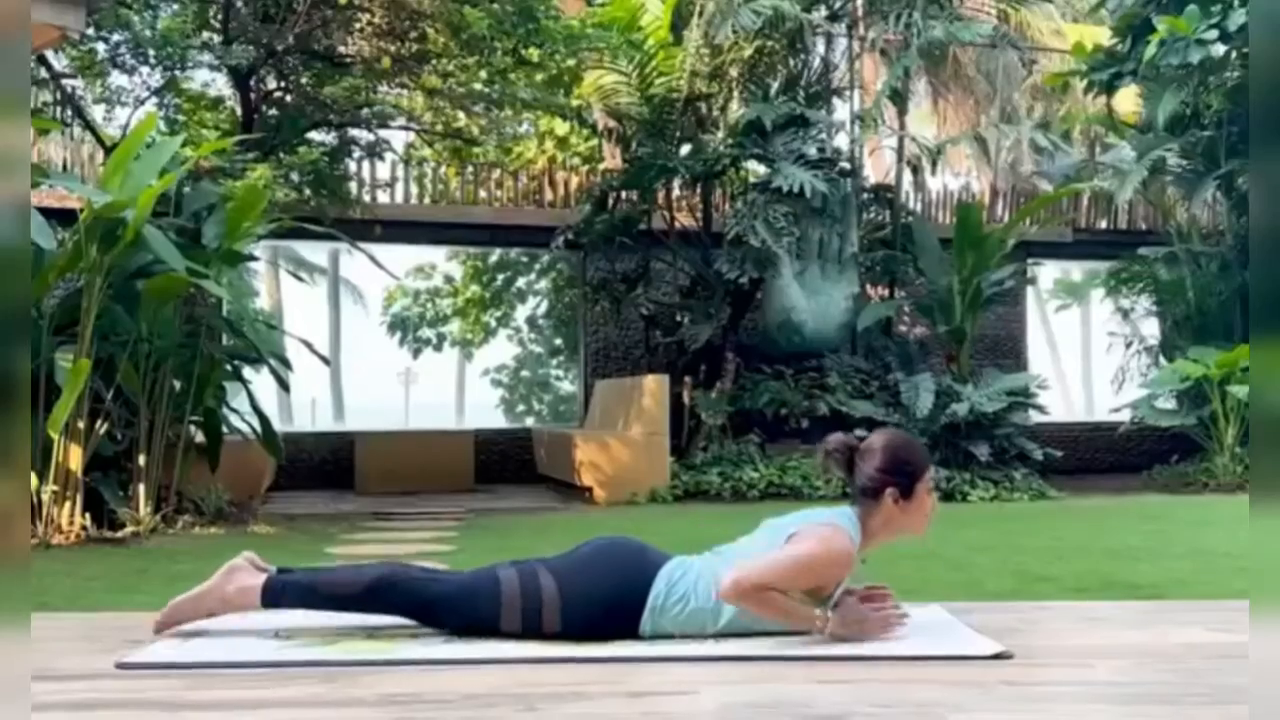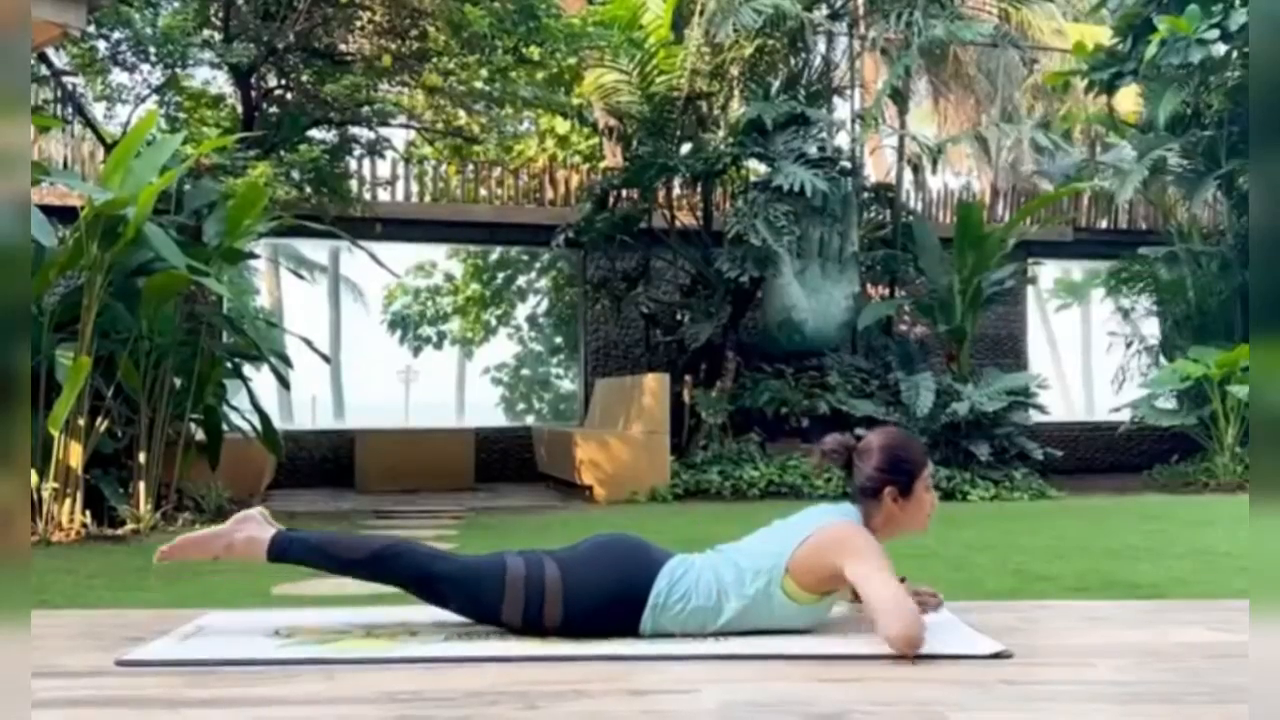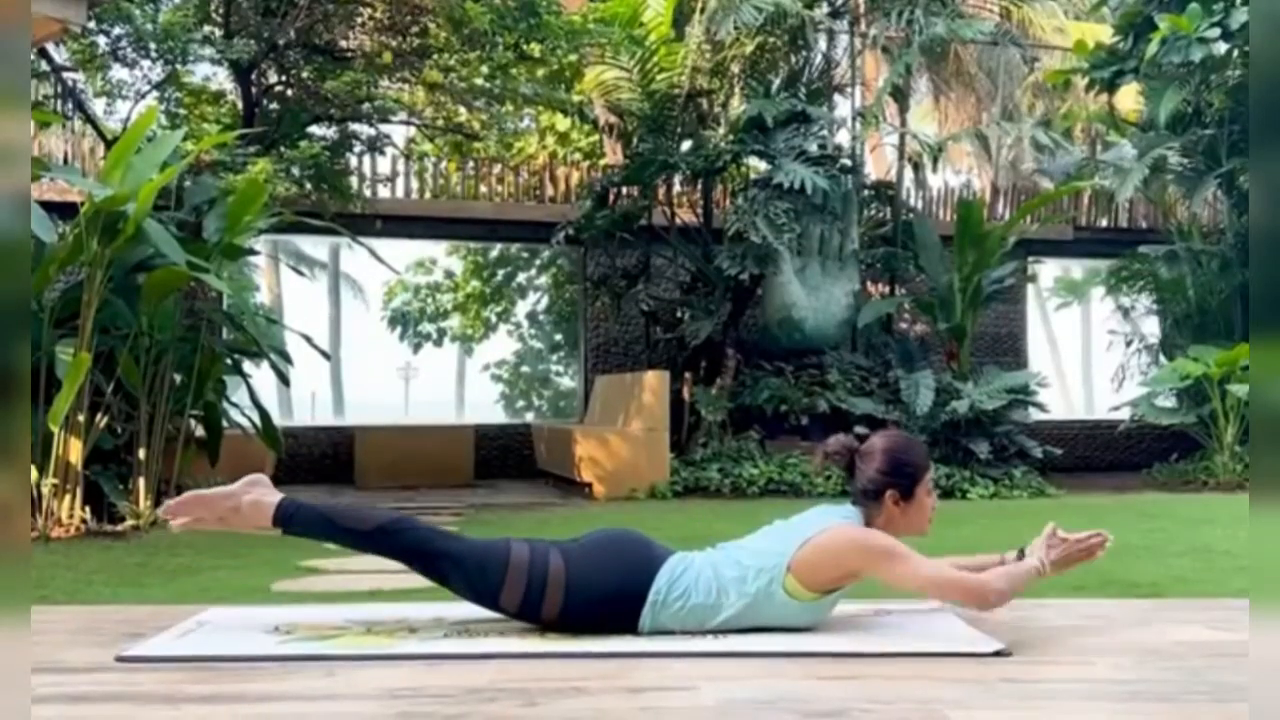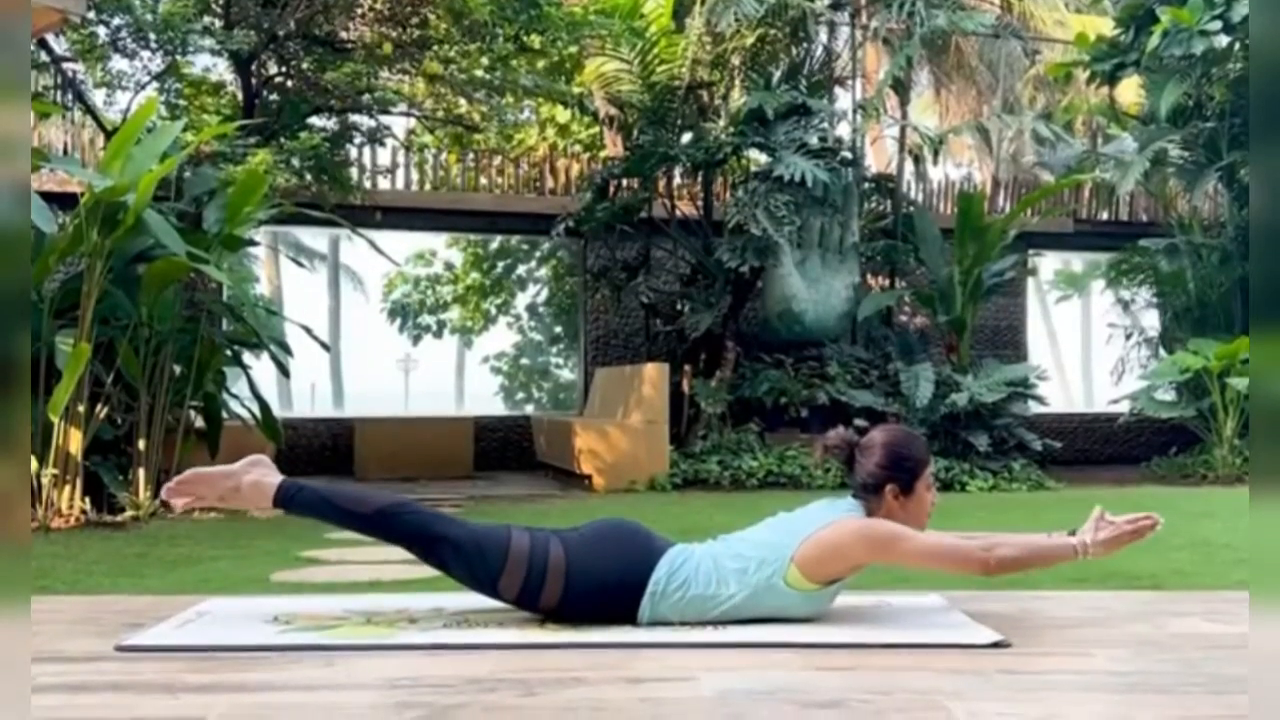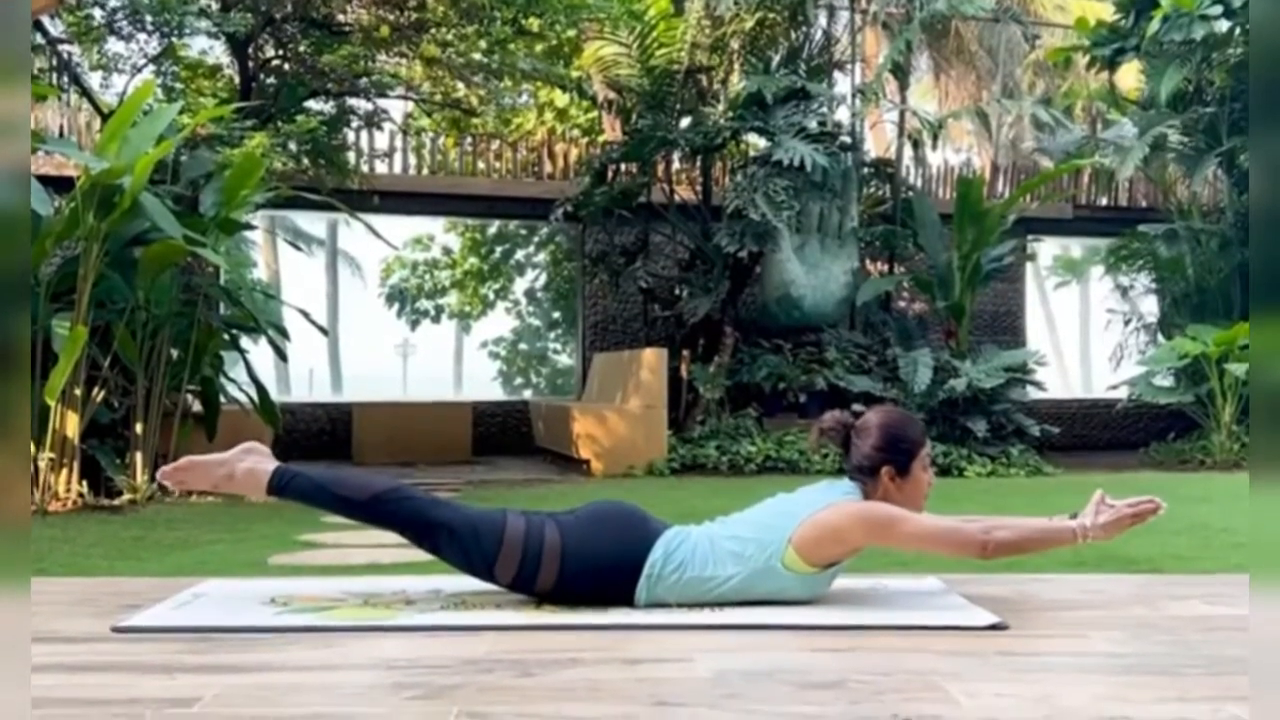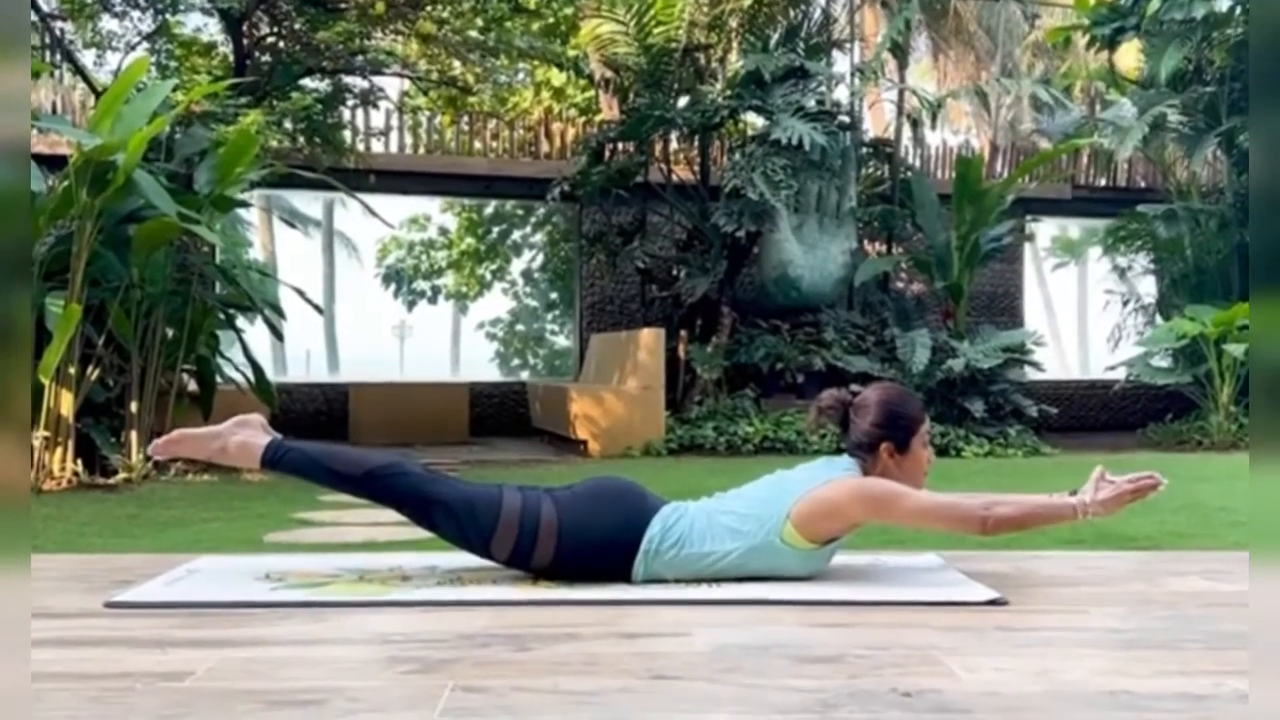
dt=0.5s
person 1, frame 1
left shoulder: (828, 521)
right shoulder: (838, 544)
right elbow: (733, 586)
left wrist: (831, 599)
right wrist: (830, 626)
left hip: (625, 576)
right hip: (616, 599)
left knee: (442, 593)
right knee: (428, 600)
left ankle: (262, 574)
right ankle: (250, 589)
person 1, frame 2
left shoulder: (835, 517)
right shoulder: (857, 542)
right elbow: (902, 638)
left wrist: (881, 596)
right wrist: (893, 605)
left hip: (629, 571)
right hip: (621, 596)
left knee: (444, 578)
right knee: (437, 577)
left ankle: (265, 531)
right ankle: (258, 541)
person 1, frame 3
left shoulder: (836, 520)
right shoulder: (854, 542)
left elbow: (934, 569)
right elbow: (977, 594)
left wrist: (1019, 563)
right wrist: (1034, 565)
left hip: (629, 568)
right hip: (616, 592)
left knee: (443, 555)
right knee: (436, 553)
left ankle: (270, 505)
right ankle: (264, 509)
person 1, frame 4
left shoulder: (845, 514)
right shoulder: (861, 535)
left elbow: (968, 550)
right elbow: (985, 557)
left wrist: (1072, 539)
right wrist: (1085, 544)
left hip: (626, 559)
right hip: (618, 583)
left knee: (446, 542)
right knee: (441, 541)
left ankle: (270, 484)
right ankle: (267, 489)
person 1, frame 5
left shoulder: (842, 495)
right shoulder: (857, 518)
left elbow: (970, 531)
right elbow: (983, 540)
left wrist: (1075, 520)
right wrist: (1087, 530)
left hip: (624, 541)
right hip: (613, 561)
left knee: (441, 523)
right knee: (433, 524)
left ankle: (267, 472)
right ankle: (261, 476)
person 1, frame 6
left shoulder: (839, 473)
right shoulder: (856, 495)
left elbow: (964, 508)
right elbow: (981, 517)
left wrist: (1069, 499)
right wrist: (1083, 504)
left hip: (617, 518)
right hip: (611, 542)
left knee: (435, 499)
right knee: (431, 502)
left ankle: (263, 440)
right ankle: (257, 450)
